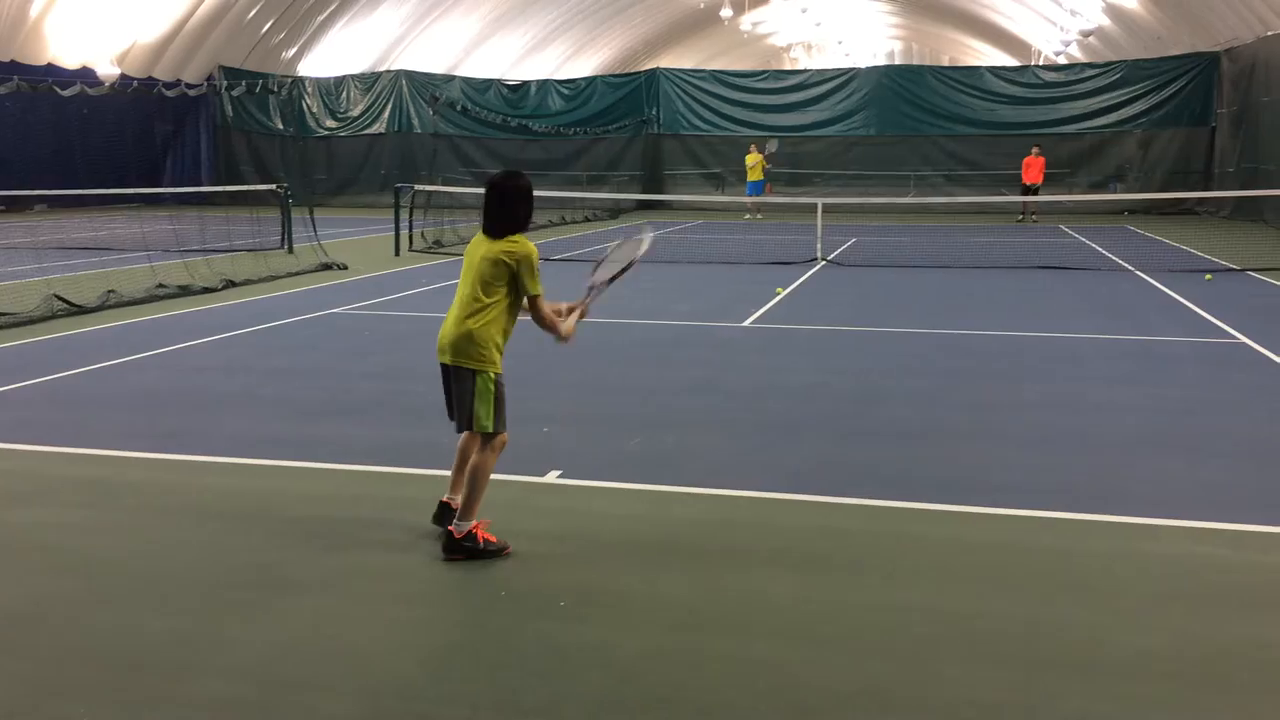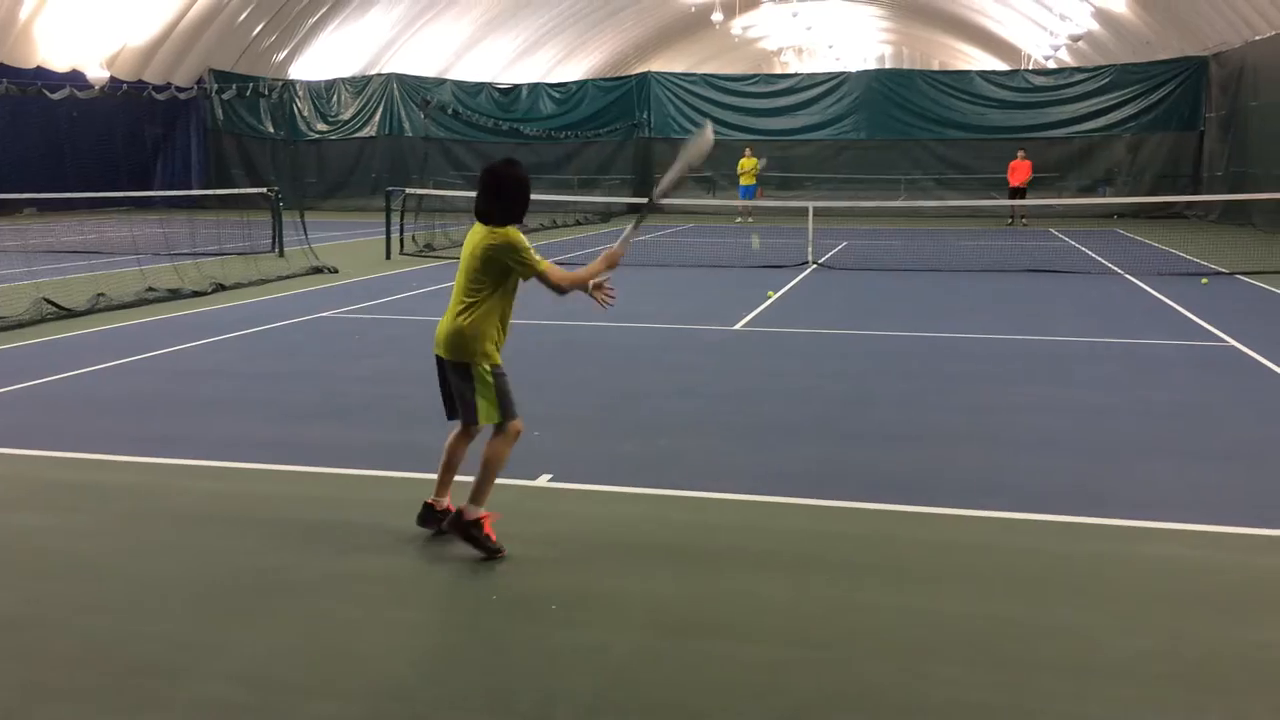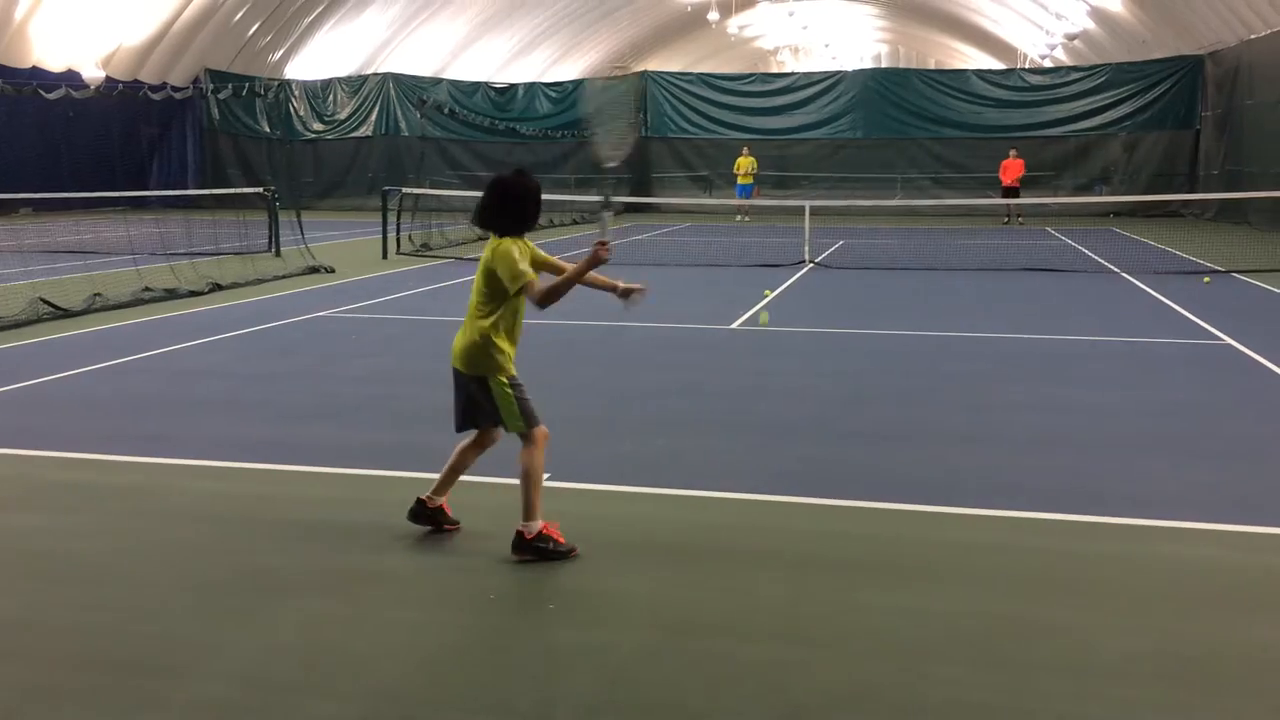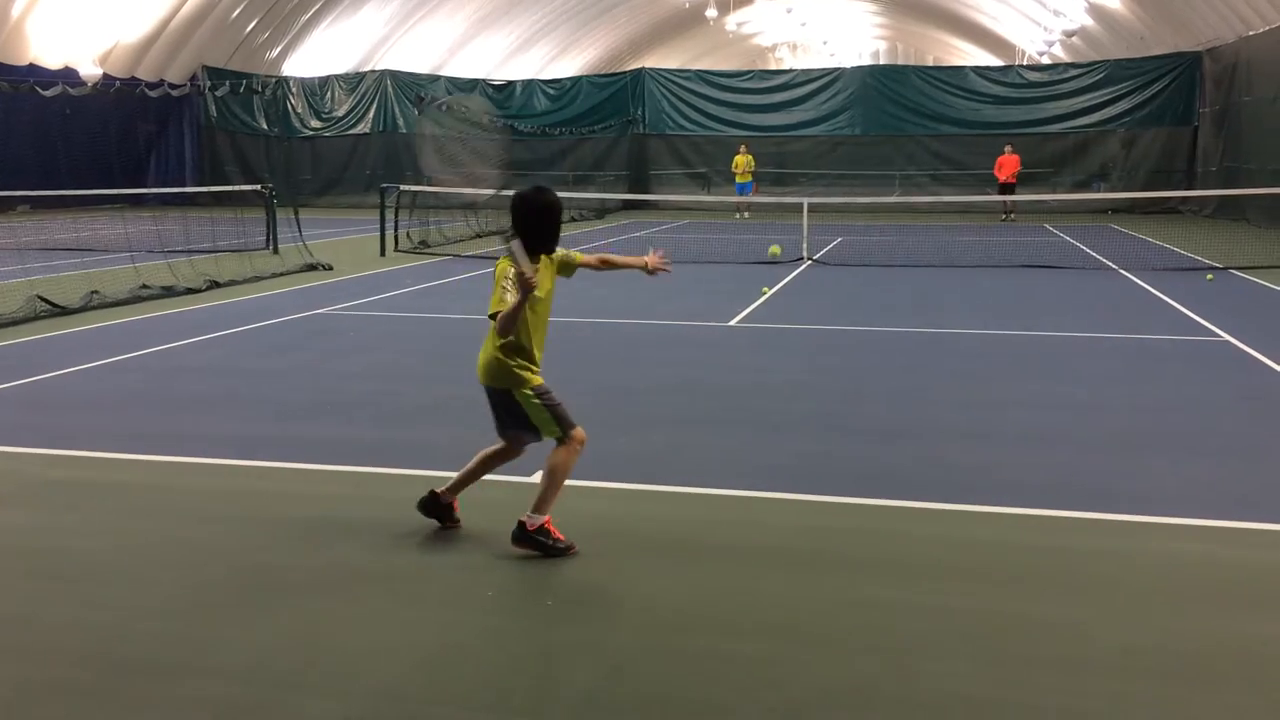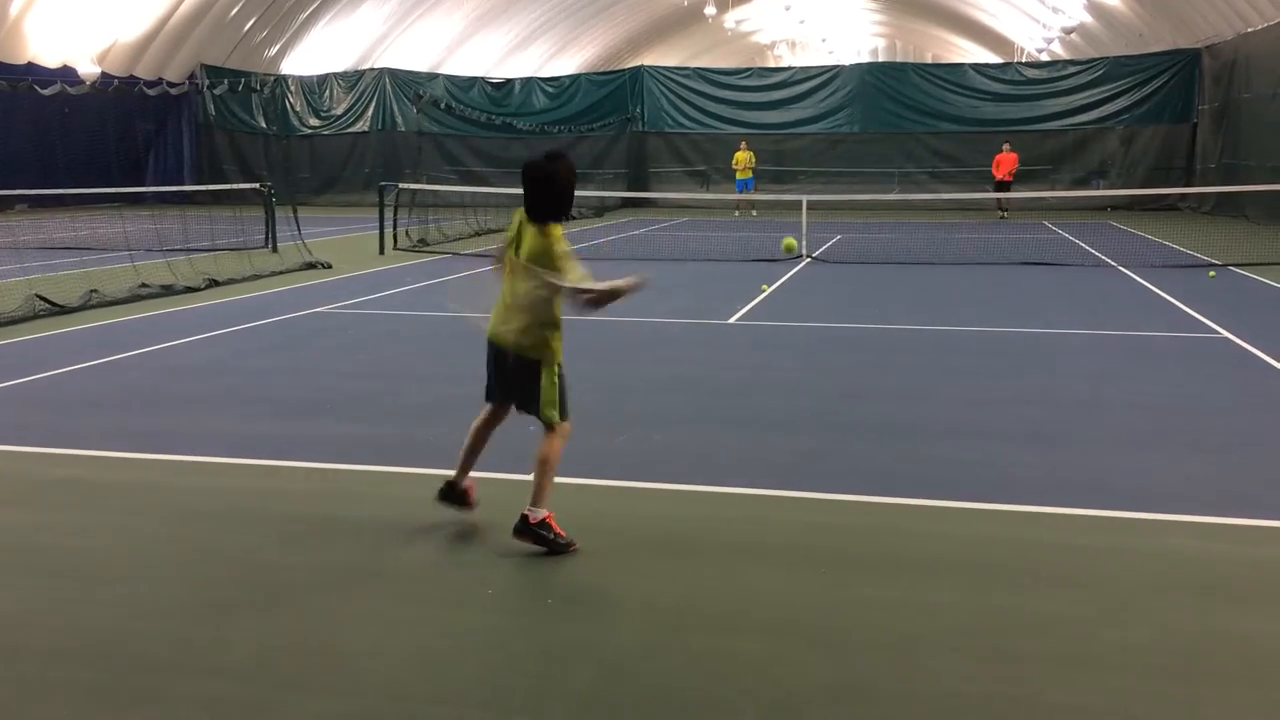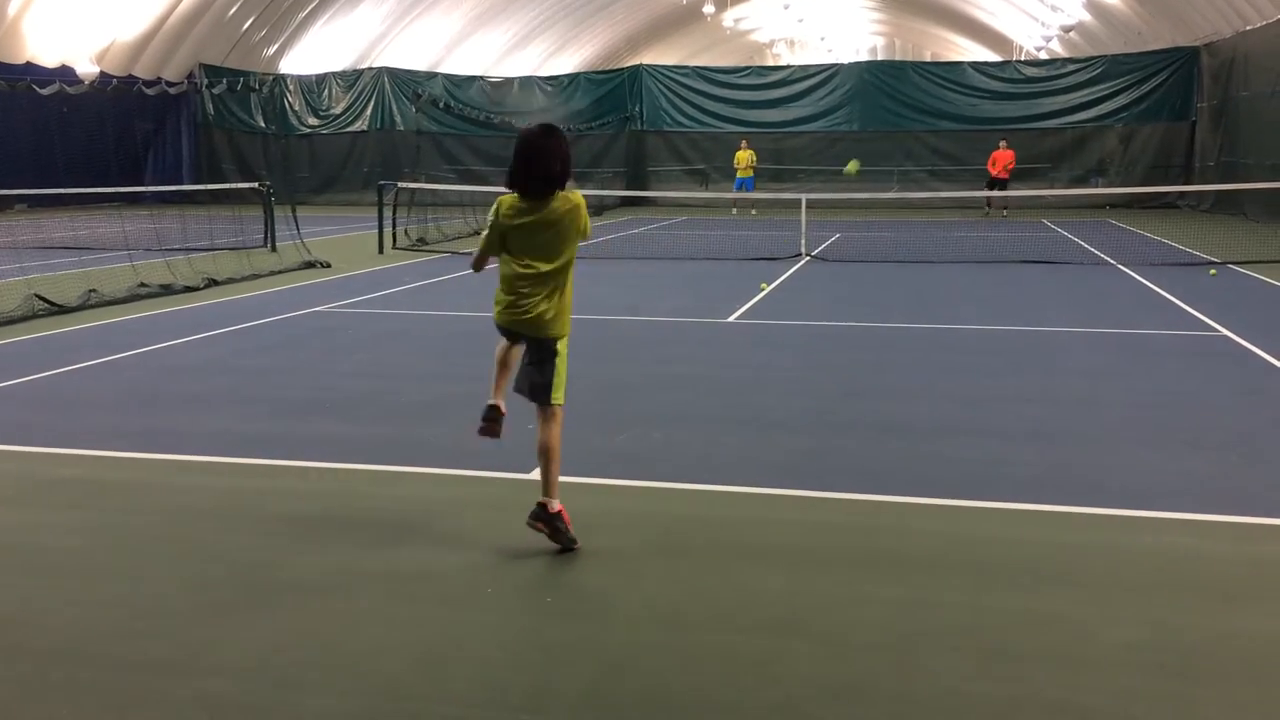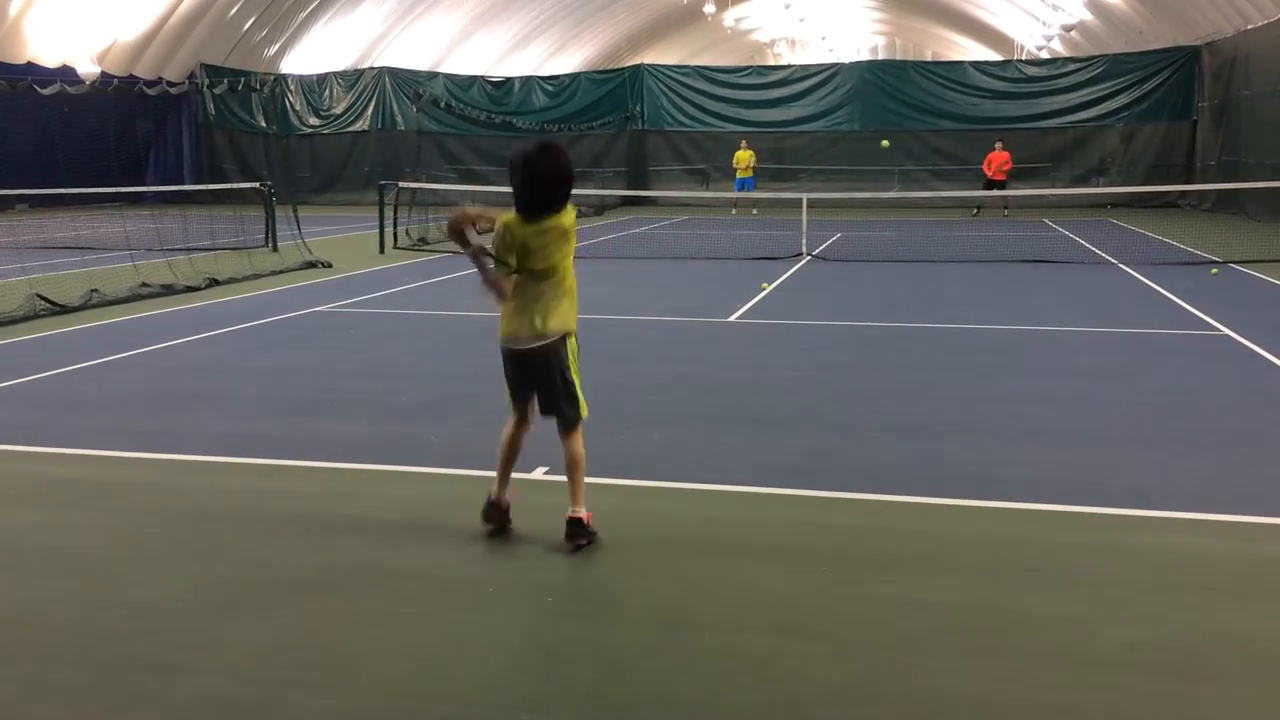
dt=0.2s
person 1, frame 1
left shoulder: (480, 242)
right shoulder: (522, 250)
right elbow: (536, 311)
left wrist: (552, 309)
right wrist: (562, 329)
left hip: (451, 343)
right hip: (476, 351)
left knee: (474, 429)
right knee: (492, 439)
left ankle: (451, 504)
right ankle: (462, 532)
person 1, frame 2
left shoulder: (482, 231)
right shoulder: (506, 239)
left elbow: (540, 268)
right elbow: (558, 284)
left wrist: (586, 283)
right wrist: (602, 264)
left hip: (451, 341)
right hip: (472, 346)
left knee: (469, 425)
right knee: (508, 428)
left ankle: (437, 506)
right ankle: (472, 516)
person 1, frame 3
left shoulder: (516, 245)
right shoulder: (505, 250)
left elbow: (562, 269)
right elbow: (540, 298)
left wrist: (615, 287)
right wrist: (587, 266)
left hip: (471, 355)
right hip: (487, 358)
left knee: (485, 435)
right knee: (535, 436)
left ankle: (430, 503)
right ankle: (531, 531)
person 1, frame 4
left shoulder: (551, 258)
right shoulder: (509, 269)
left elbow: (599, 261)
right elbow: (502, 328)
left wrist: (641, 263)
right wrist: (522, 298)
left hip: (508, 370)
right hip: (511, 372)
left knee: (514, 444)
right knee: (572, 438)
left ankle: (442, 498)
right ankle: (534, 525)
person 1, frame 5
left shoulder: (521, 221)
right shoulder: (550, 242)
left elbow: (503, 262)
right elbow: (579, 294)
right wrist: (602, 294)
left hip: (503, 332)
right hip: (532, 342)
left knee: (495, 409)
right knee: (555, 428)
left ankle: (458, 483)
right ankle: (535, 518)
person 1, frame 6
left shoulder: (506, 207)
right shoulder: (573, 205)
left elbow: (478, 264)
left hip: (509, 315)
right hip: (549, 323)
left knee: (513, 341)
right knee: (550, 412)
left ankle: (494, 405)
right ankle: (549, 507)
person 1, frame 7
left shoulder: (509, 228)
right shoulder: (567, 219)
left elbow: (504, 294)
left wrist: (474, 252)
right wrist: (478, 218)
left hip: (515, 335)
right hip: (554, 335)
left knee: (519, 418)
right knee: (570, 427)
left ankle: (498, 501)
right ankle: (576, 517)
